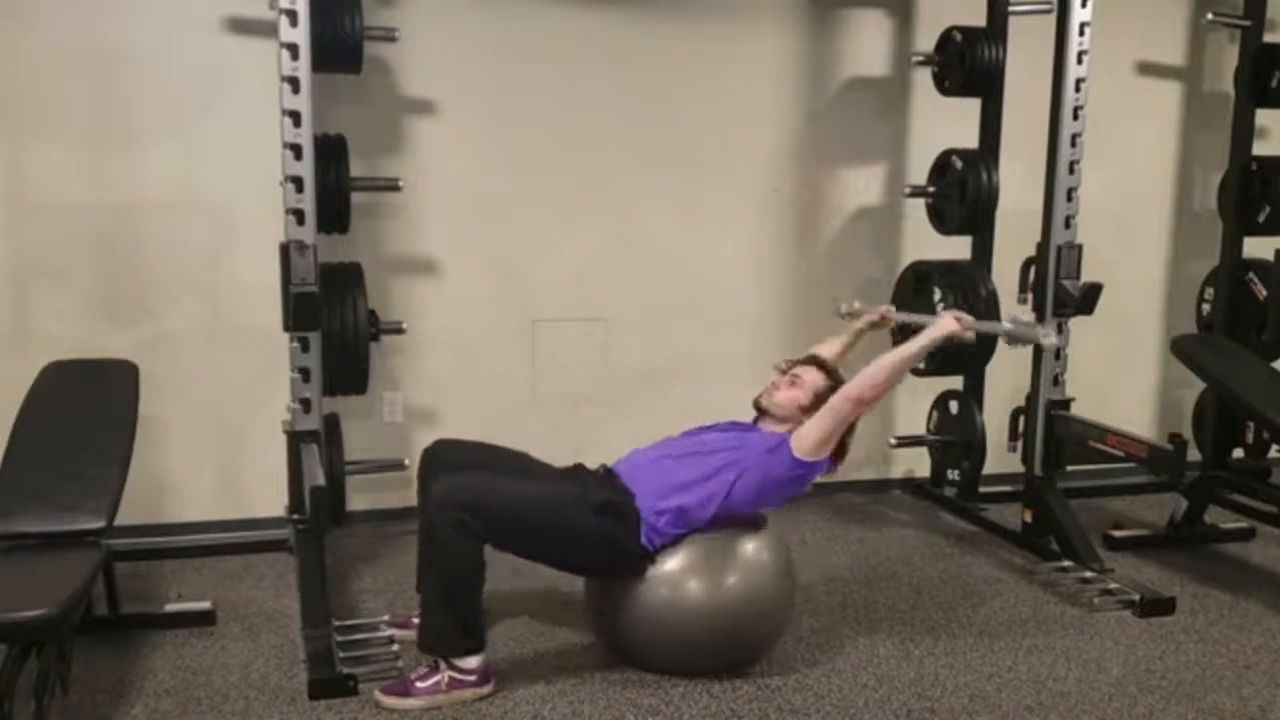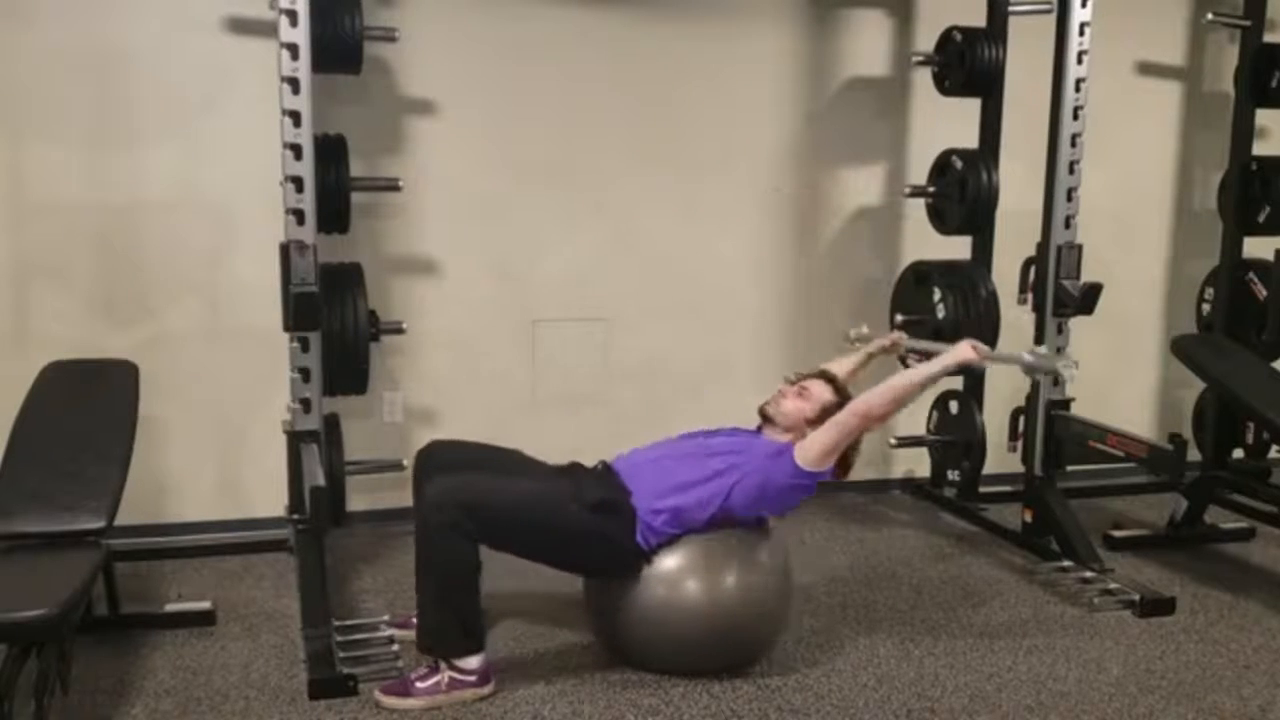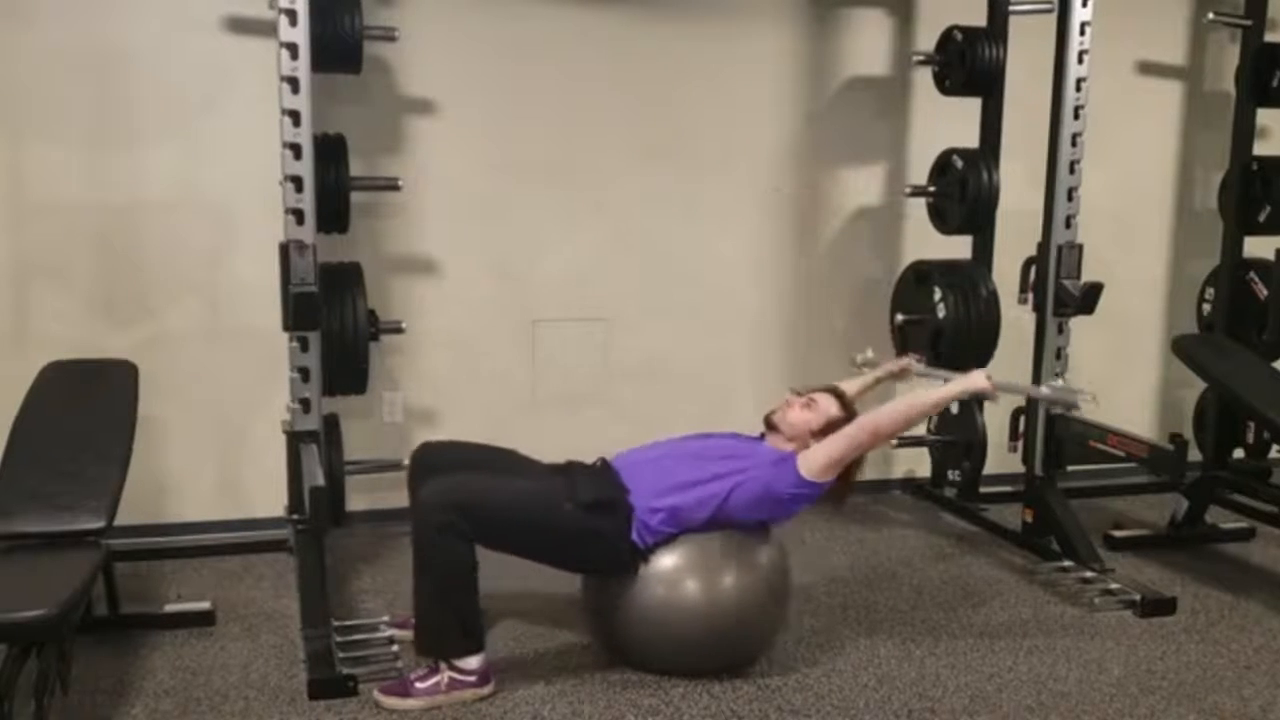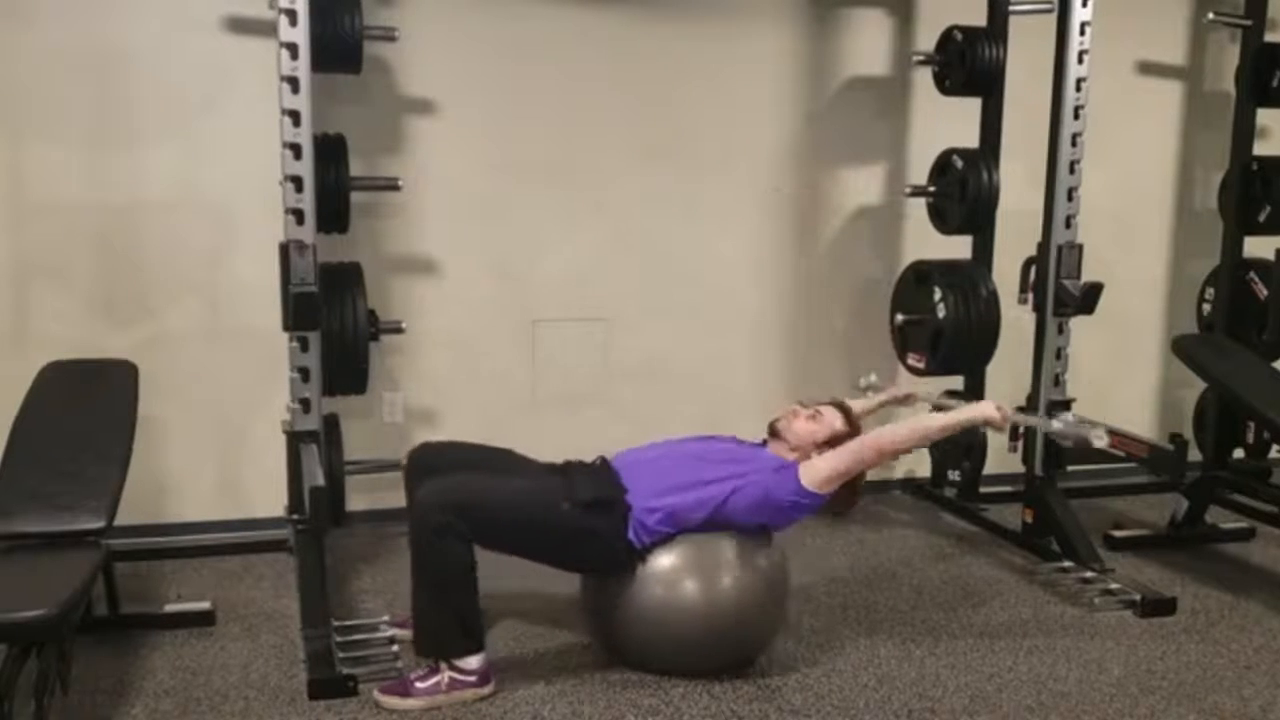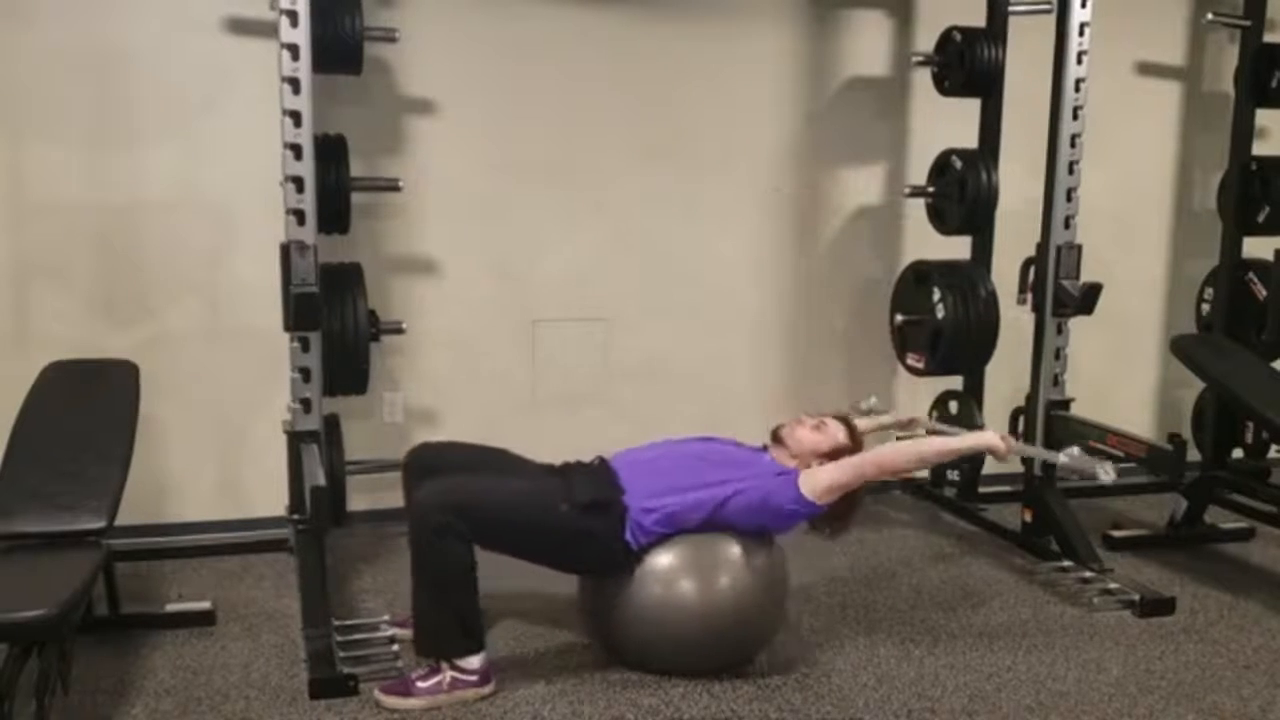
dt=0.1s
person 1, frame 1
left shoulder: (788, 462)
right shoulder: (751, 435)
left elbow: (855, 397)
right elbow: (810, 366)
left wrist: (934, 334)
right wrist: (860, 327)
left hip: (614, 525)
right hip: (594, 488)
left knee: (452, 499)
right knee: (444, 459)
left ankle: (462, 666)
right ankle: (445, 608)
person 1, frame 2
left shoulder: (790, 470)
right shoulder: (757, 441)
left elbow: (864, 412)
right elbow: (818, 381)
left wrist: (948, 359)
right wrist: (872, 349)
left hip: (614, 526)
right hip: (594, 488)
left knee: (447, 500)
right knee: (438, 460)
left ankle: (462, 665)
right ankle: (445, 611)
person 1, frame 3
left shoulder: (790, 479)
right shoulder: (756, 449)
left elbow: (872, 428)
right elbow: (824, 397)
left wrist: (961, 386)
right wrist: (880, 373)
left hip: (604, 521)
right hip: (589, 483)
left knee: (440, 501)
right knee: (432, 461)
left ankle: (461, 665)
right ankle: (442, 610)
person 1, frame 4
left shoulder: (791, 486)
right shoulder: (762, 455)
left elbow: (877, 446)
right elbow: (829, 411)
left wrist: (972, 413)
right wrist: (888, 396)
left hip: (605, 523)
right hip: (591, 483)
left knee: (438, 503)
right knee: (429, 462)
left ankle: (461, 664)
right ankle: (443, 613)
person 1, frame 5
left shoulder: (788, 493)
right shoulder: (762, 462)
left elbow: (876, 464)
left wrist: (974, 442)
right wrist: (886, 420)
left hip: (597, 520)
right hip: (587, 482)
left knee: (436, 505)
right knee: (428, 462)
left ankle: (461, 664)
right ankle: (446, 612)
